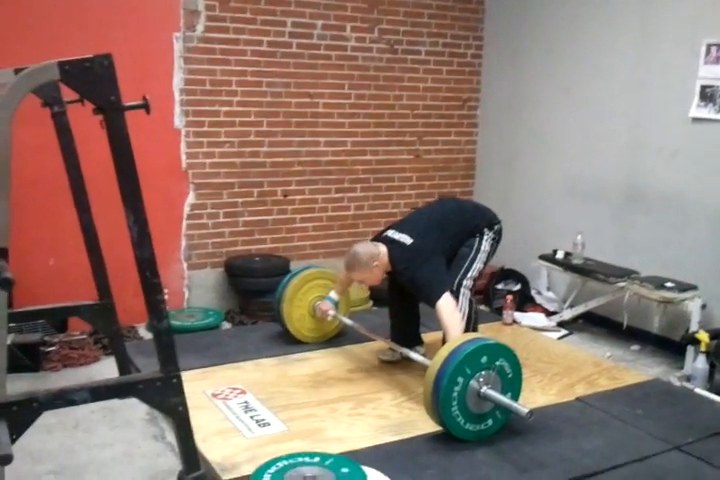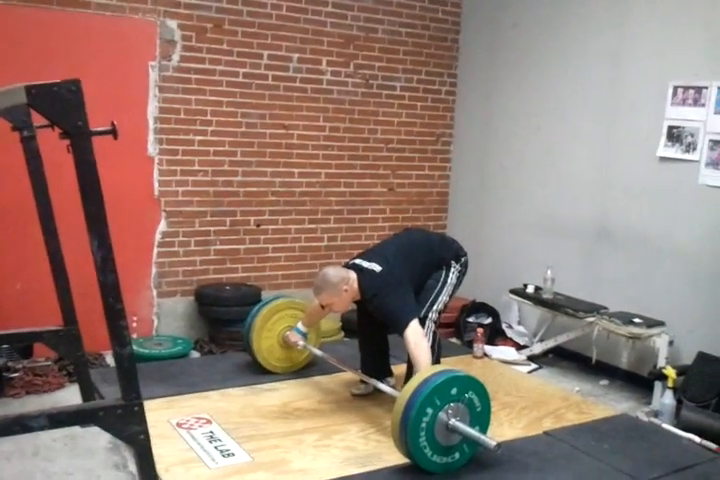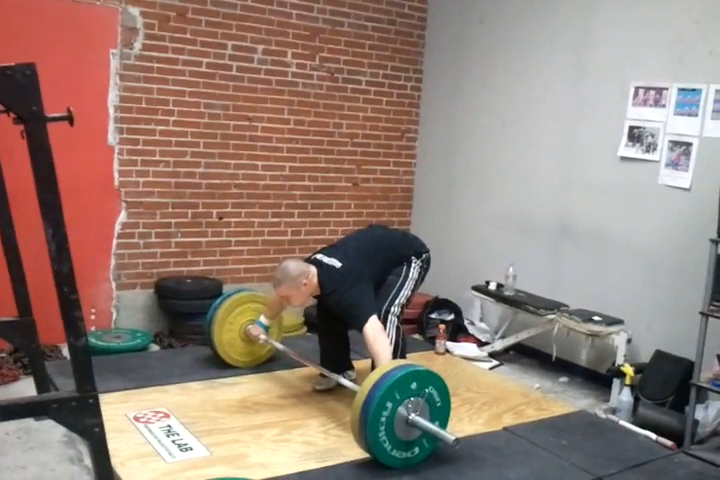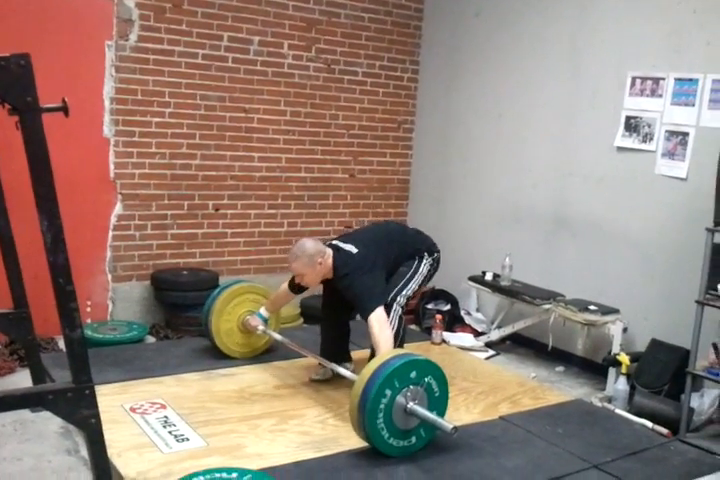
dt=0.5s
person 1, frame 1
left shoulder: (413, 263)
right shoulder: (377, 248)
left elbow: (446, 306)
right elbow: (352, 269)
right wrist: (332, 298)
left hip: (481, 228)
right hip: (447, 224)
left knee: (458, 288)
right knee: (399, 284)
right ankle: (408, 343)
person 1, frame 2
left shoulder: (383, 291)
right shoulder: (345, 276)
left elbow: (414, 336)
right elbow: (319, 305)
right wrist: (300, 330)
left hip: (447, 260)
right hip: (413, 255)
left knee: (422, 319)
right knee: (369, 314)
right ankle: (378, 376)
person 1, frame 3
left shoulder: (342, 287)
right shoulder: (307, 271)
left elbow: (374, 331)
right elbow: (279, 298)
right wrist: (262, 323)
left hip: (410, 257)
right hip: (376, 252)
left knee: (385, 313)
right knee: (328, 309)
right ankle: (339, 369)
person 1, frame 4
left shoulder: (354, 273)
right shoulder: (319, 258)
left elbow: (377, 320)
right elbow: (288, 290)
right wrist: (261, 315)
left hip: (420, 255)
right hip: (386, 250)
left knee: (389, 304)
right knee: (335, 300)
right ankle: (338, 360)
